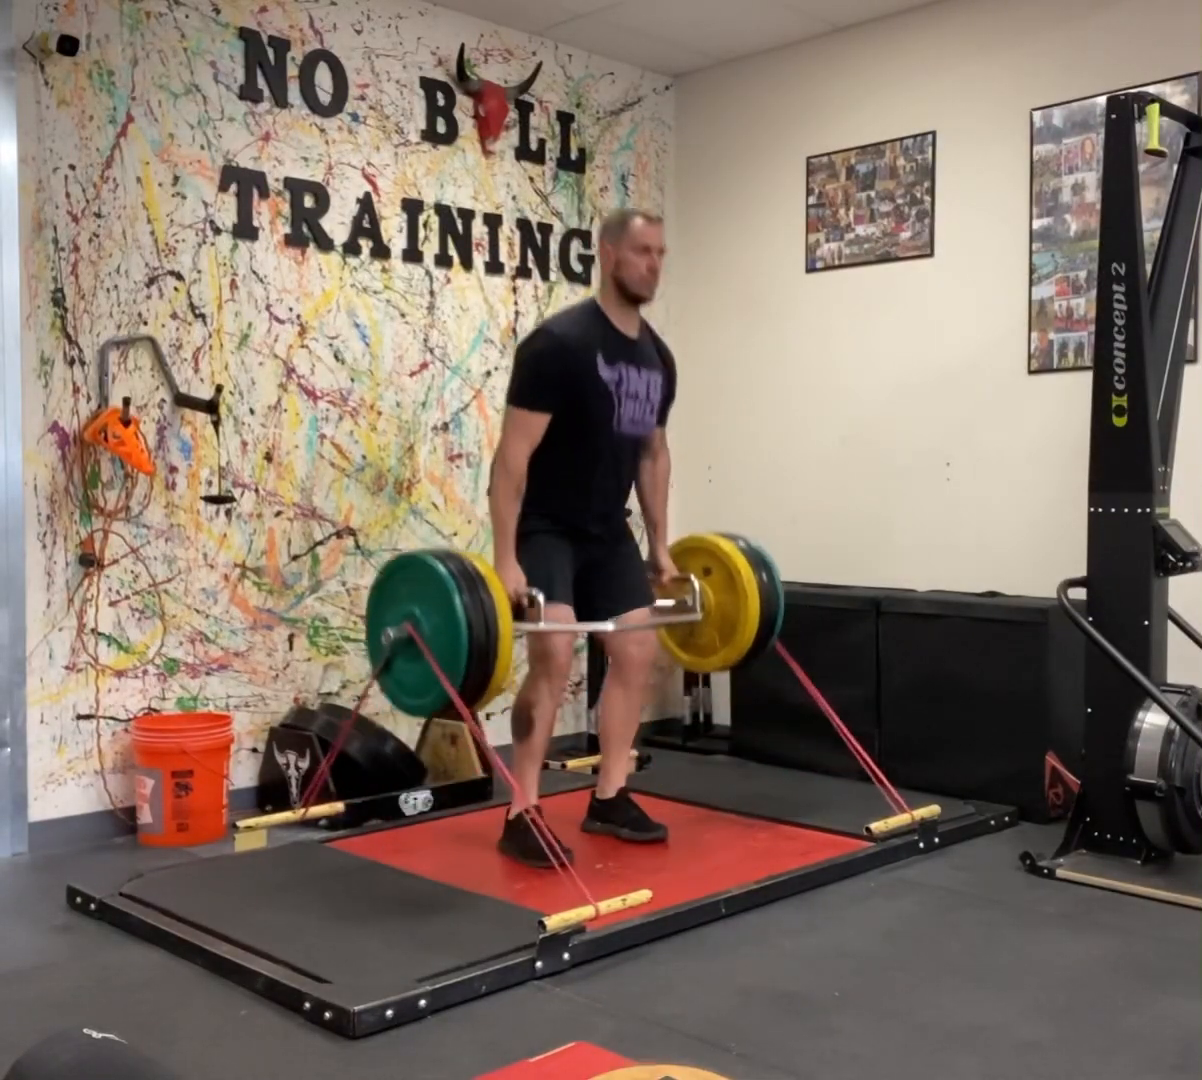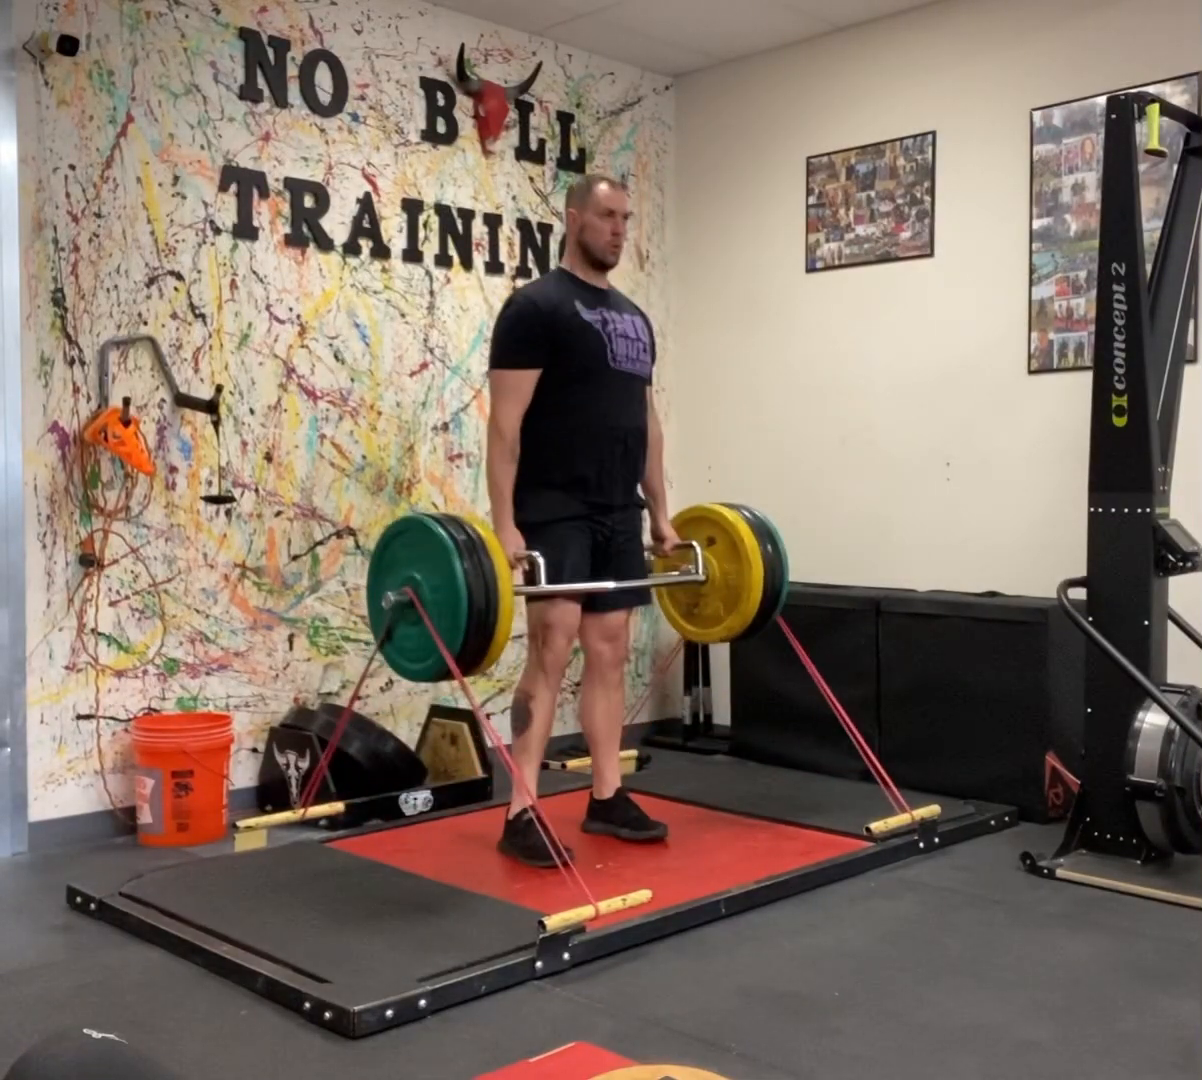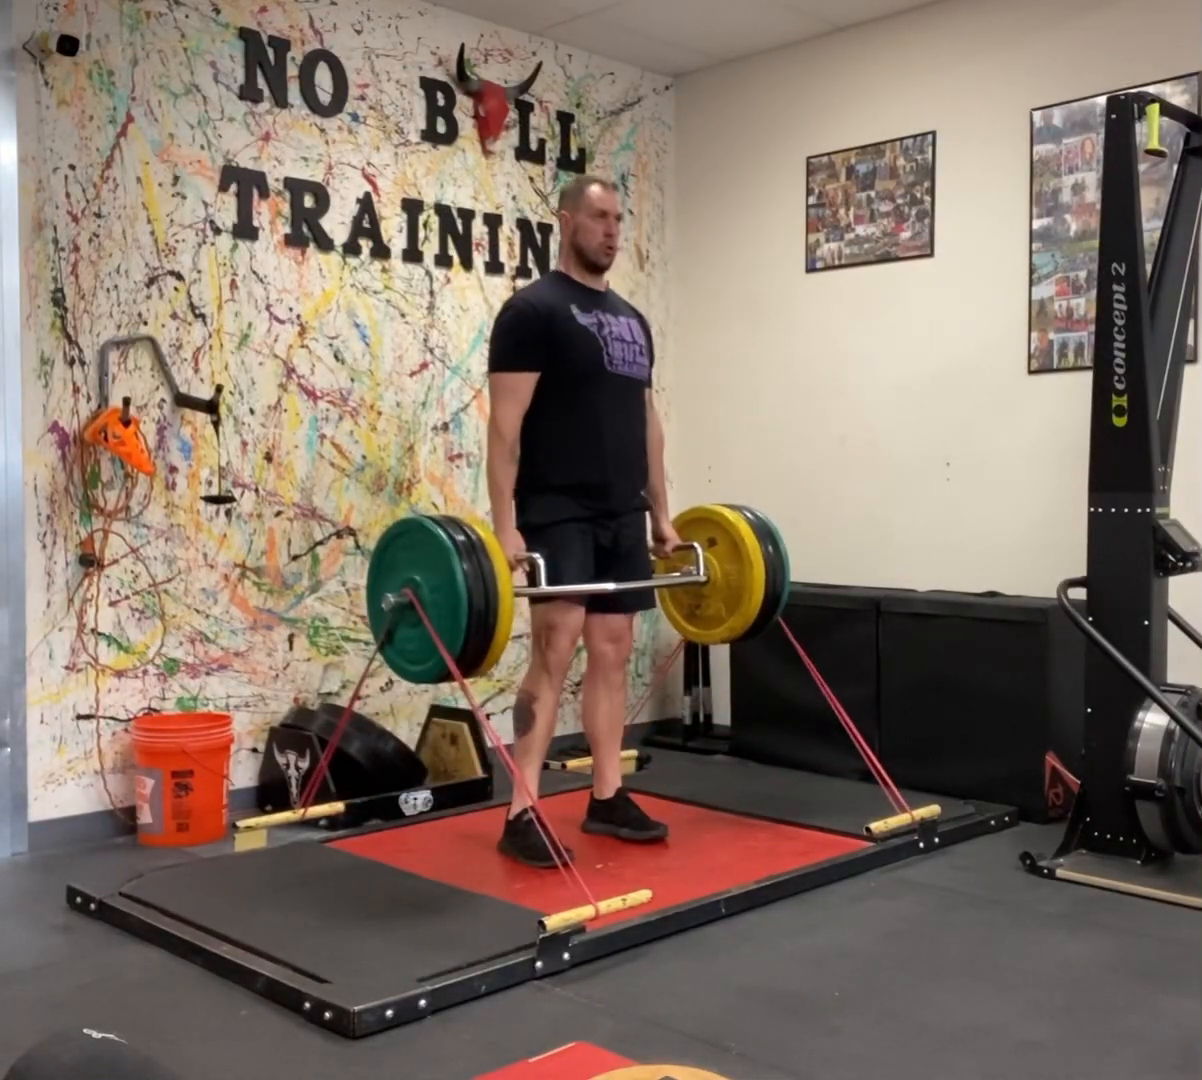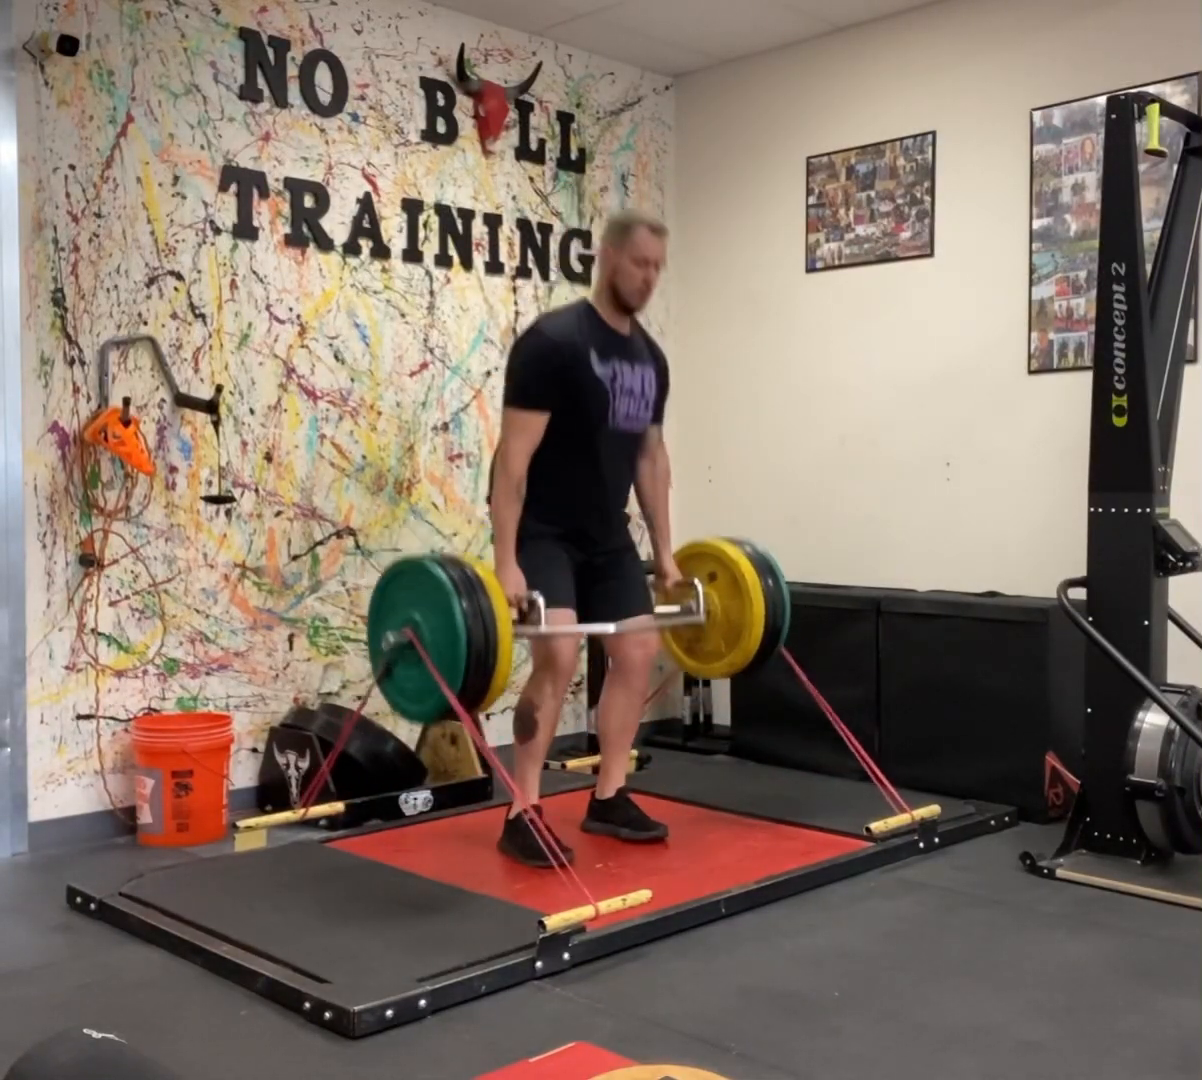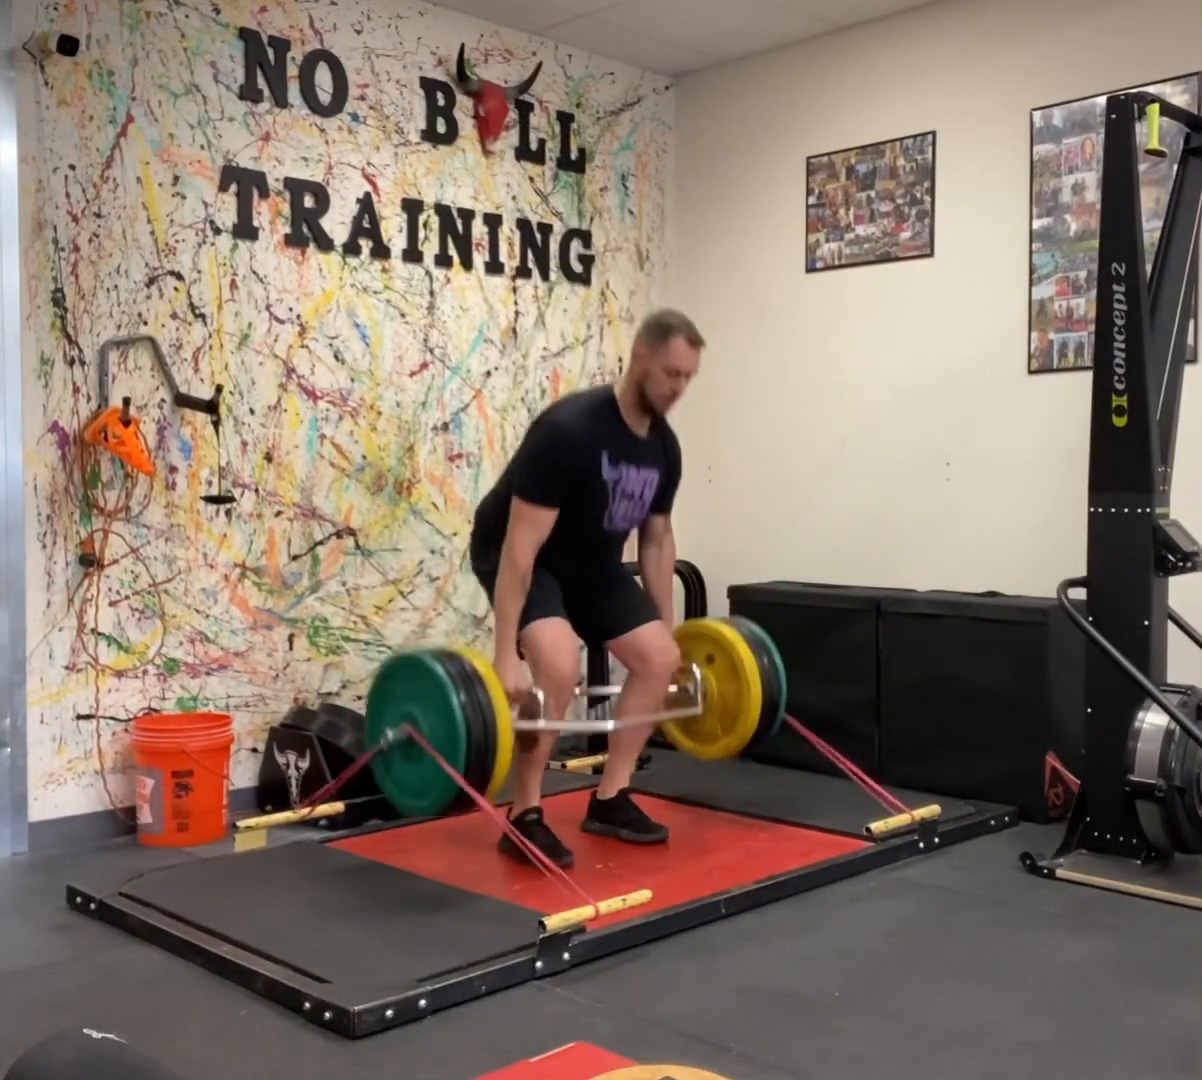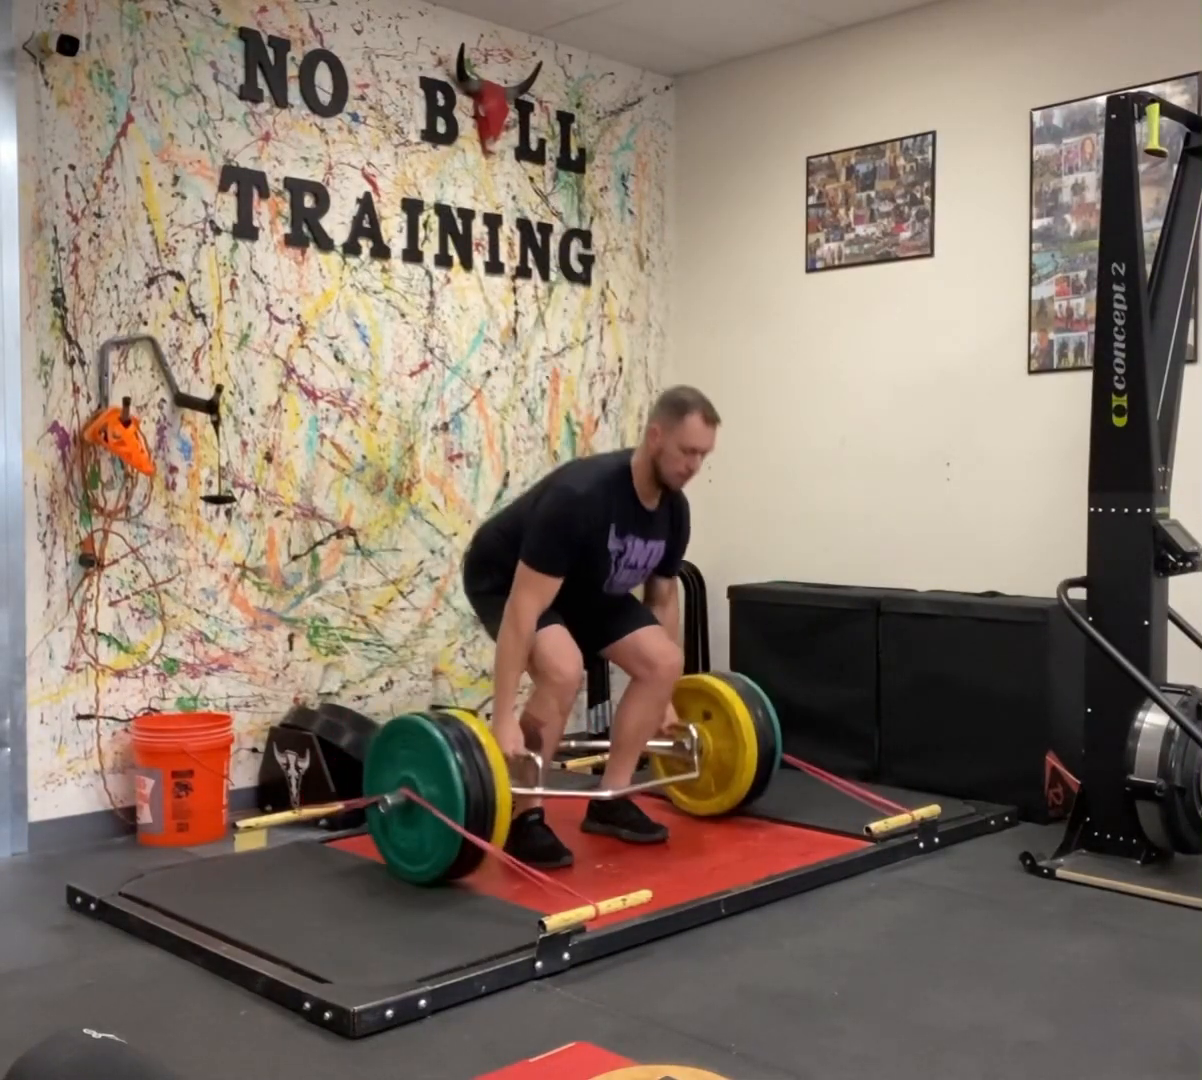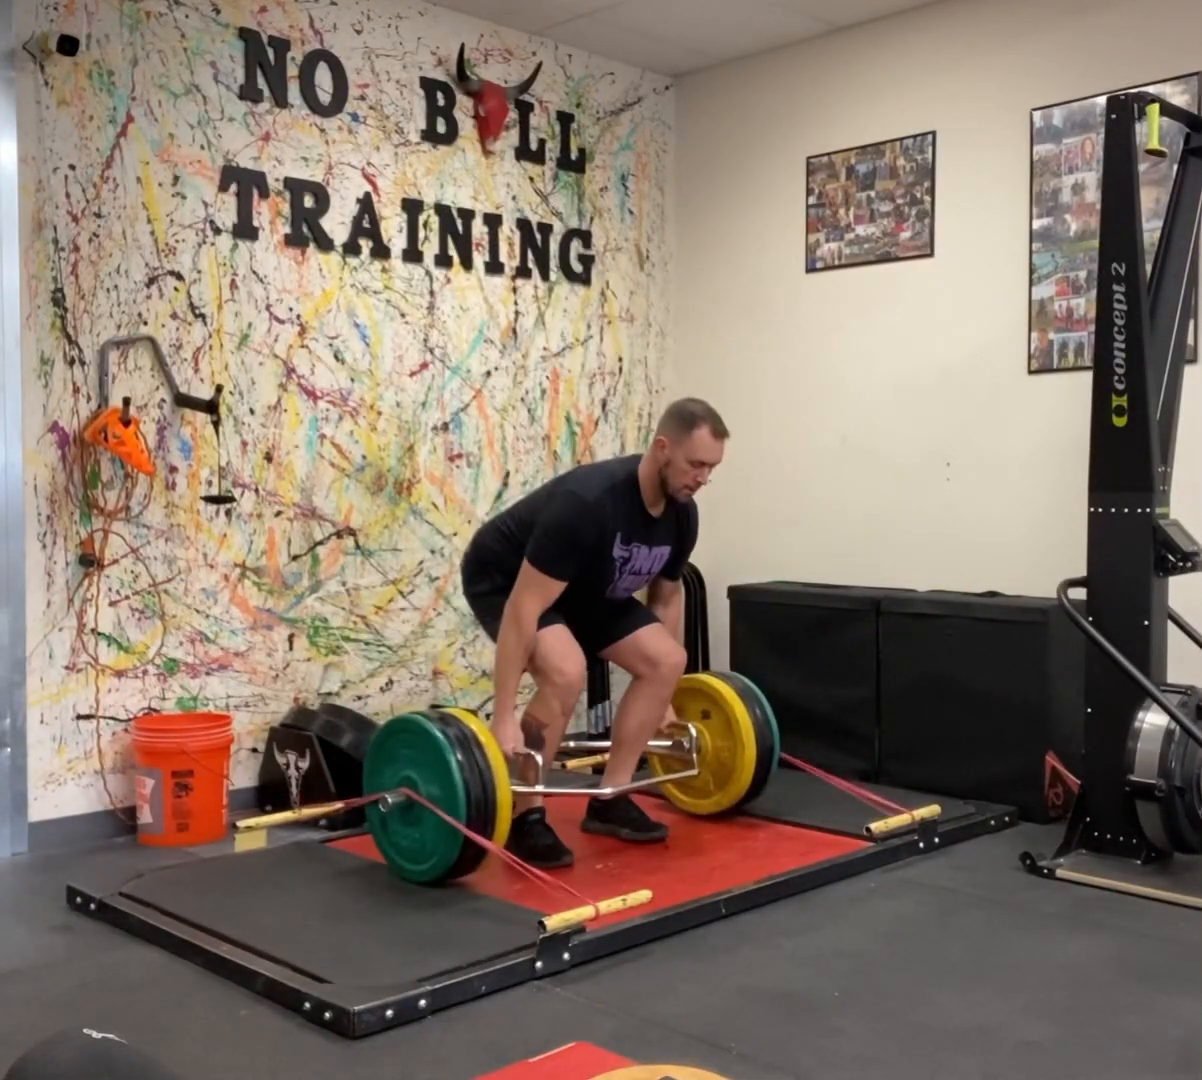
dt=0.2s
person 1, frame 1
left shoulder: (657, 357)
right shoulder: (559, 342)
left elbow: (654, 455)
right elbow: (513, 454)
left wrist: (660, 548)
right wrist: (506, 562)
left hip: (603, 524)
right hip: (539, 521)
left knee: (637, 651)
right knee: (555, 653)
left ankle: (609, 797)
right ankle: (522, 815)
person 1, frame 2
left shoulder: (633, 316)
right shoulder: (536, 305)
left elbow: (647, 419)
right elbow: (505, 419)
left wrist: (660, 513)
right wrist: (505, 525)
left hip: (619, 511)
right hip: (554, 511)
left knee: (608, 652)
right knee: (552, 650)
left ankle: (606, 798)
right ankle: (521, 813)
person 1, frame 3
left shoulder: (631, 318)
right shoulder: (533, 309)
left elbow: (646, 419)
right elbow: (505, 423)
left wrist: (660, 513)
right wrist: (506, 526)
left hip: (622, 514)
right hip: (557, 513)
left knee: (611, 655)
right knee: (555, 654)
left ankle: (607, 798)
right ankle: (522, 815)
person 1, frame 4
left shoulder: (649, 355)
right shoulder: (552, 342)
left elbow: (651, 457)
right elbow: (514, 456)
left wrist: (664, 550)
right wrist: (506, 562)
left hip: (606, 531)
right hip: (543, 529)
left knee: (638, 654)
right knee: (559, 658)
left ankle: (608, 798)
right ankle: (522, 815)
person 1, frame 5
left shoulder: (663, 446)
right shoulder: (568, 431)
left elbow: (657, 540)
right elbow: (521, 545)
left wrist: (668, 632)
right wrist: (506, 657)
left hip: (593, 562)
right hip: (514, 558)
left knee: (656, 661)
right knee: (559, 667)
left ankle: (609, 799)
right ankle: (524, 817)
person 1, frame 6
left shoulder: (673, 512)
right shoulder: (580, 498)
left elbow: (662, 597)
right elbow: (525, 608)
left wrist: (667, 707)
right wrist: (505, 720)
right hip: (502, 577)
left knee: (664, 665)
right knee: (564, 671)
left ankle: (609, 800)
right ankle: (524, 818)
person 1, frame 7
left shoulder: (681, 517)
right shoulder: (586, 504)
left elbow: (667, 598)
right elbow: (524, 610)
left wrist: (667, 704)
right wrist: (504, 719)
right hip: (502, 578)
left knee: (666, 661)
right knee: (566, 671)
left ankle: (609, 799)
right ankle: (524, 817)
